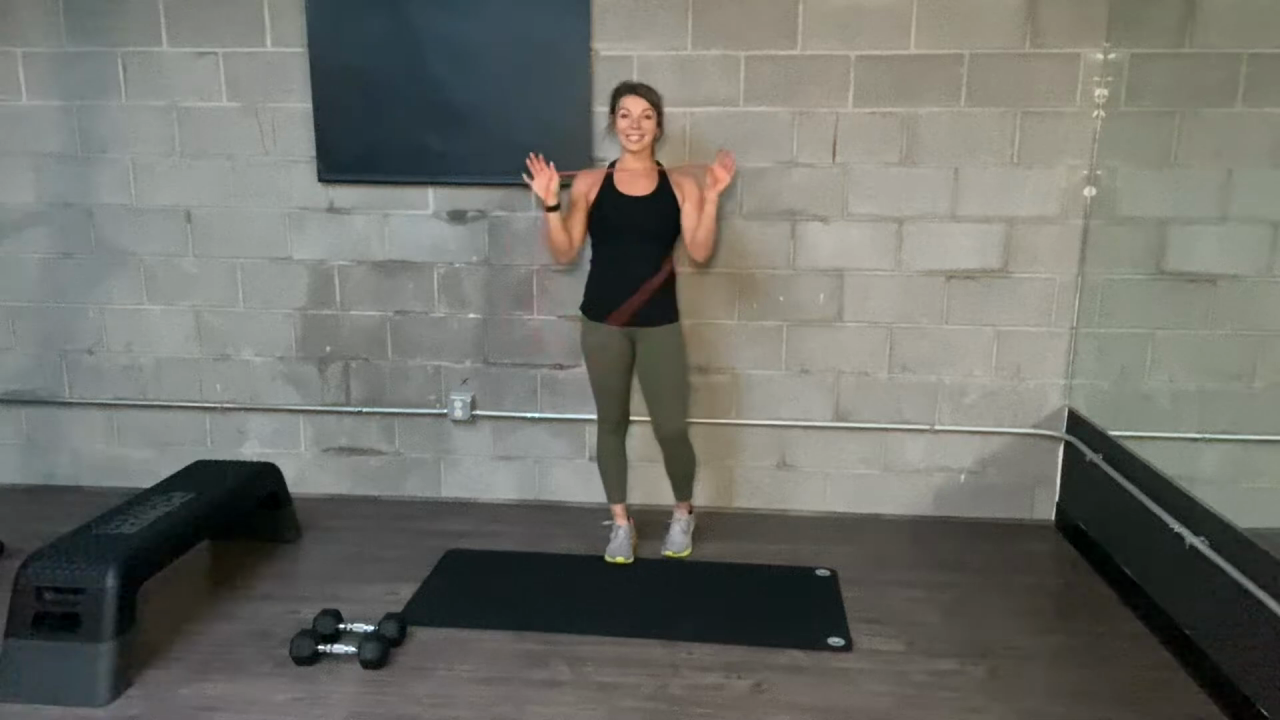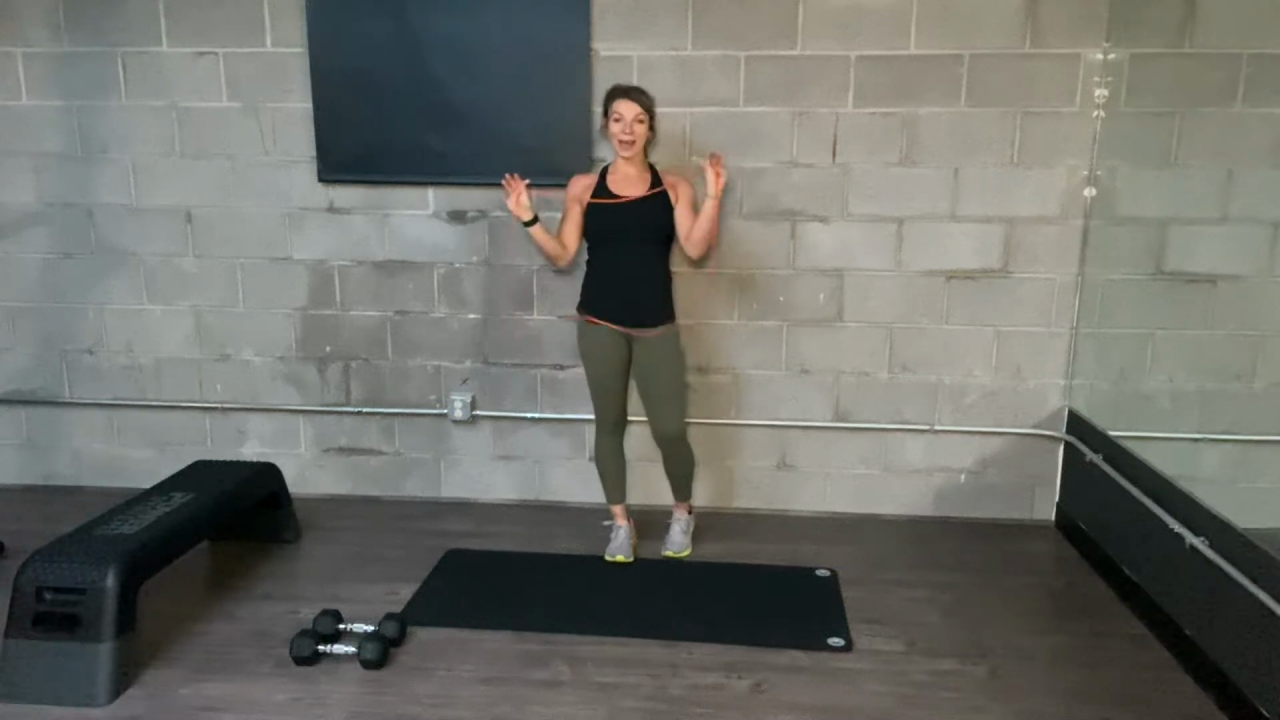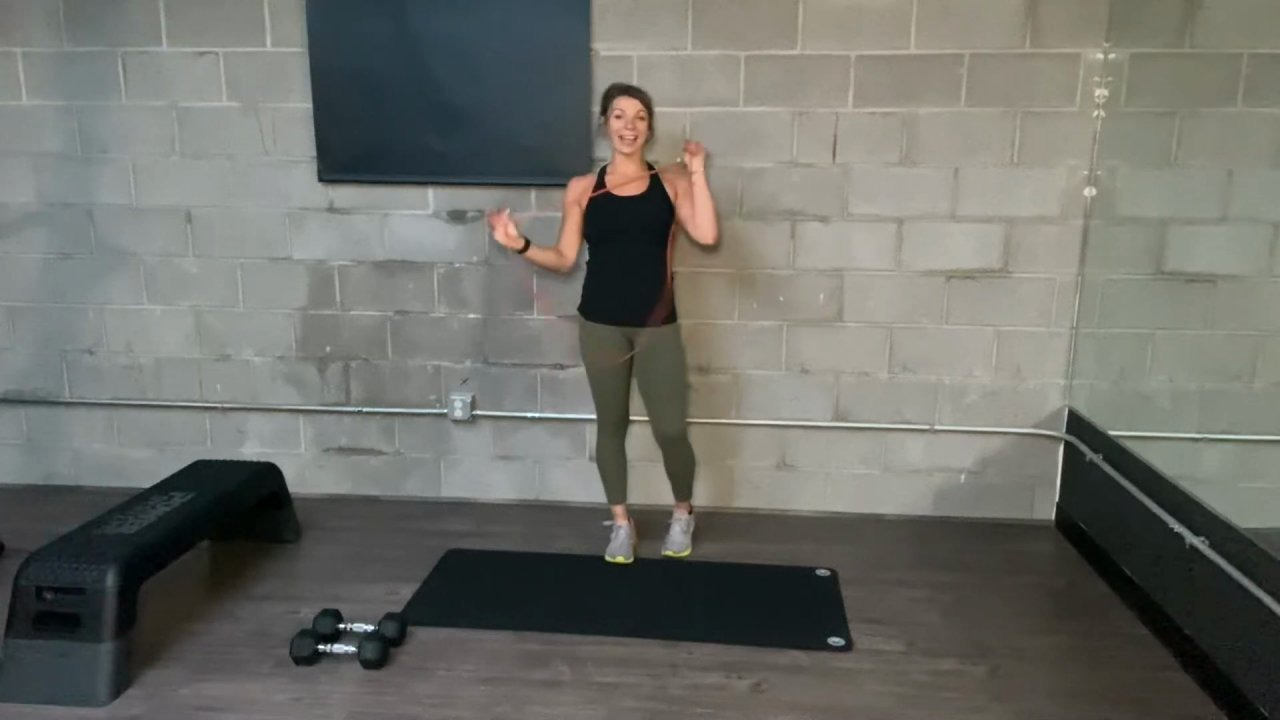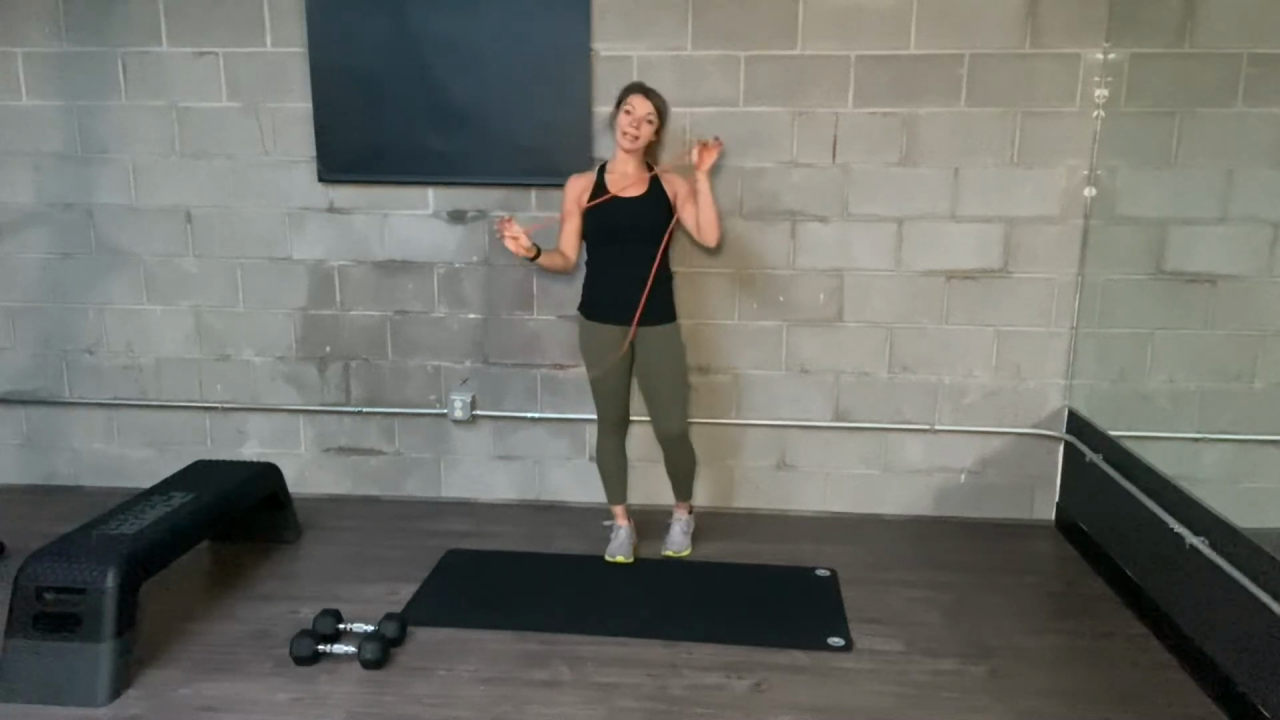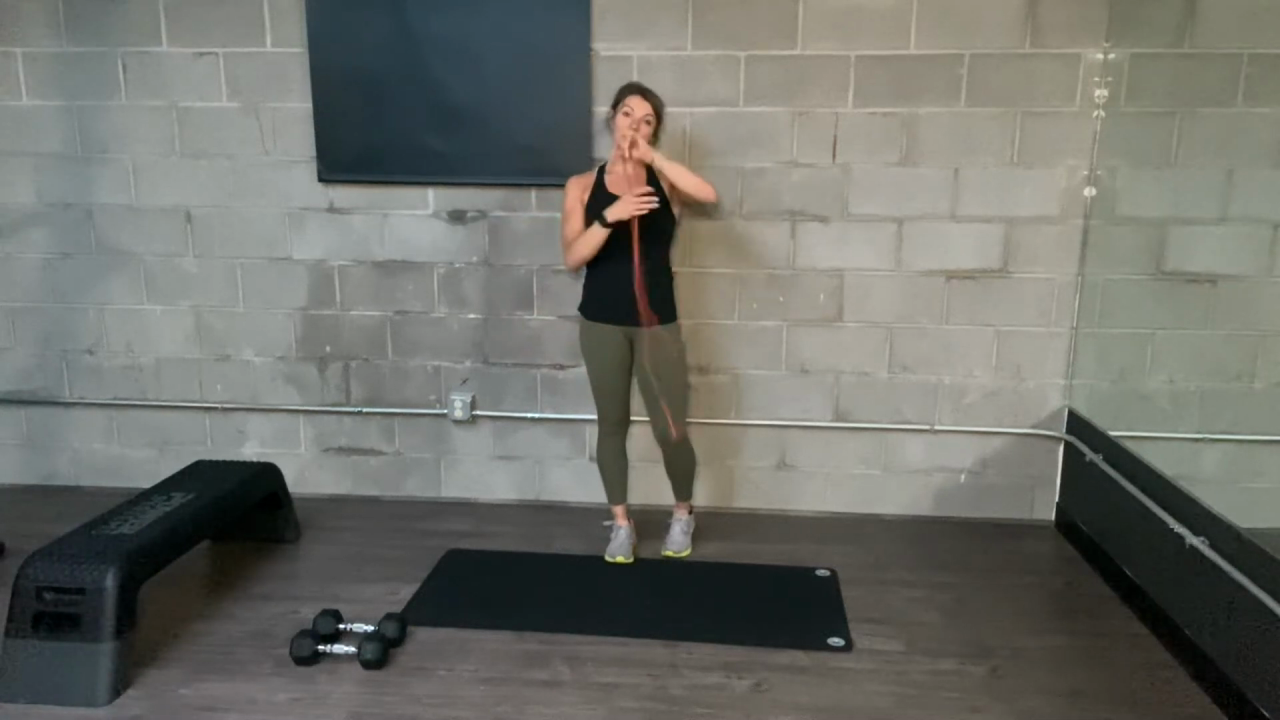
dt=0.5s
person 1, frame 1
left shoulder: (681, 186)
right shoulder: (588, 182)
left elbow: (700, 252)
right elbow: (564, 253)
left wrist: (713, 196)
right wrist: (549, 203)
left hip: (659, 322)
right hip: (603, 320)
left knee: (671, 428)
right knee: (611, 423)
left ankle: (682, 513)
right ankle: (621, 522)
person 1, frame 2
left shoulder: (674, 186)
right shoulder: (583, 186)
left elbow: (695, 248)
right elbow: (562, 255)
left wrist: (713, 195)
right wrist: (528, 219)
left hip: (655, 323)
right hip: (600, 321)
left knee: (670, 429)
right knee: (609, 423)
left ankle: (682, 513)
right ankle: (621, 523)
person 1, frame 3
left shoulder: (672, 183)
right shoulder: (582, 188)
left elbow: (707, 235)
right elbow: (565, 258)
left wrist: (696, 170)
right wrist: (520, 244)
left hip: (656, 323)
right hip: (600, 322)
left knee: (671, 429)
right knee: (611, 425)
left ankle: (683, 513)
right ankle: (622, 523)
person 1, frame 4
left shoulder: (671, 185)
right shoulder: (581, 186)
left elbow: (710, 238)
right elbow: (567, 258)
left wrist: (701, 176)
right wrist: (531, 251)
left hip: (657, 322)
right hip: (600, 321)
left knee: (672, 429)
right knee: (611, 424)
left ankle: (682, 513)
right ankle: (621, 523)
person 1, frame 5
left shoulder: (664, 181)
right shoulder: (582, 185)
left elbow: (708, 195)
right elbow: (573, 255)
left wrist: (653, 156)
right wrist: (611, 217)
left hip: (657, 321)
right hip: (602, 321)
left knee: (671, 429)
right knee: (612, 423)
left ankle: (683, 514)
right ankle: (621, 522)
